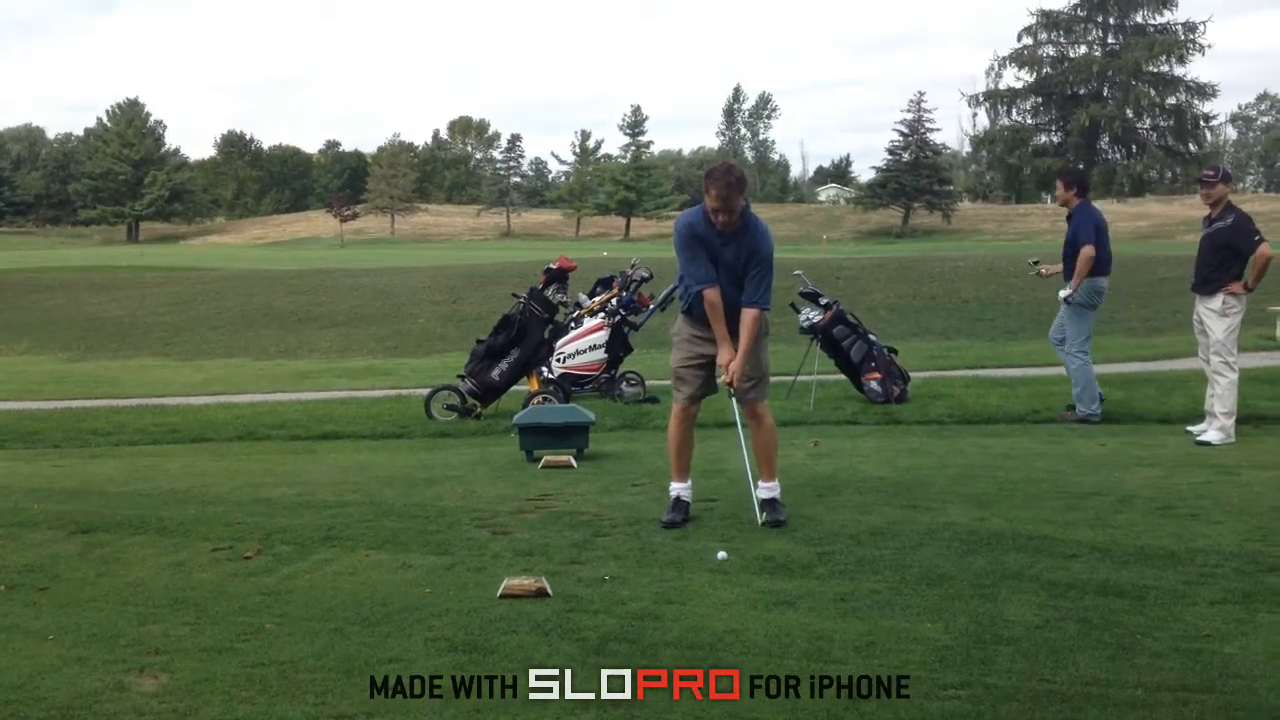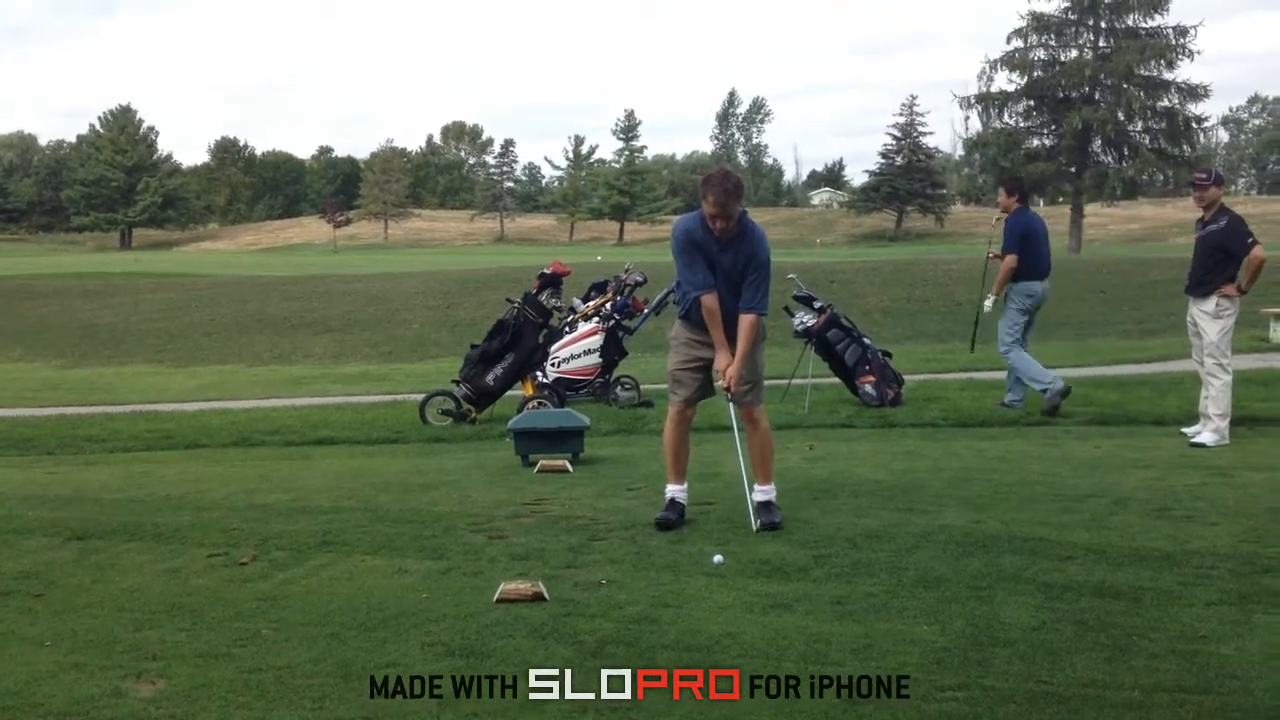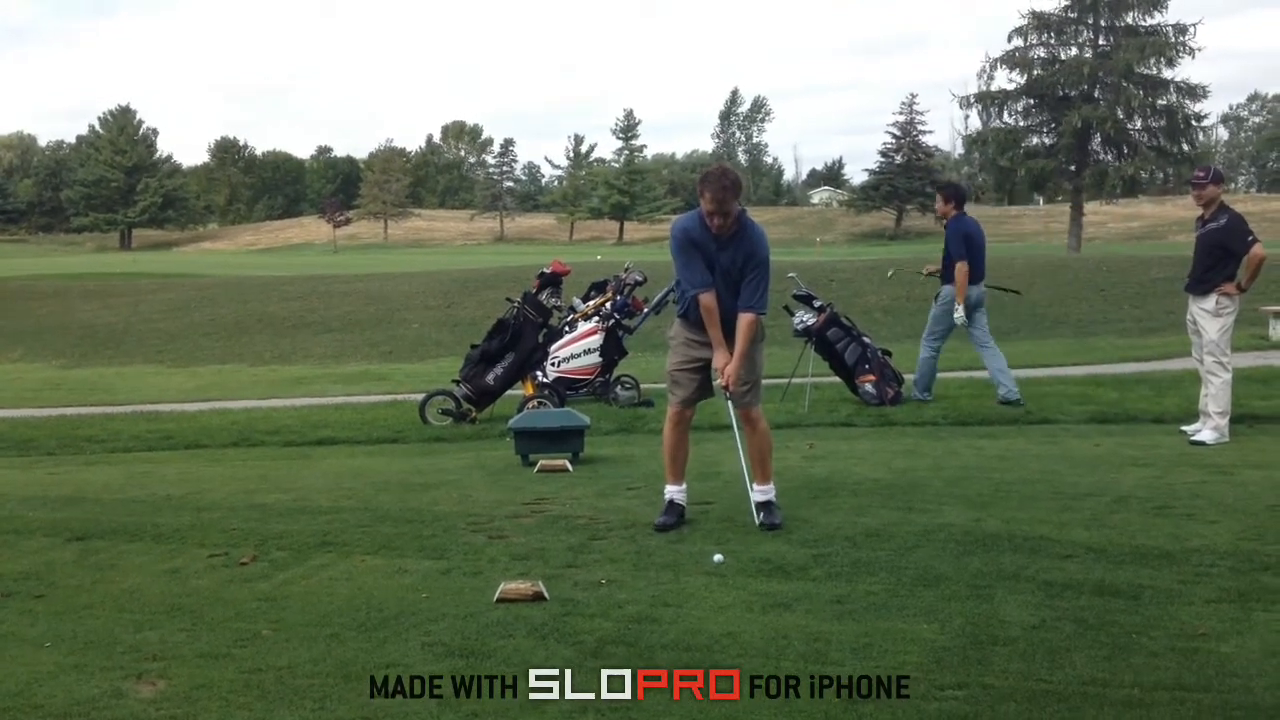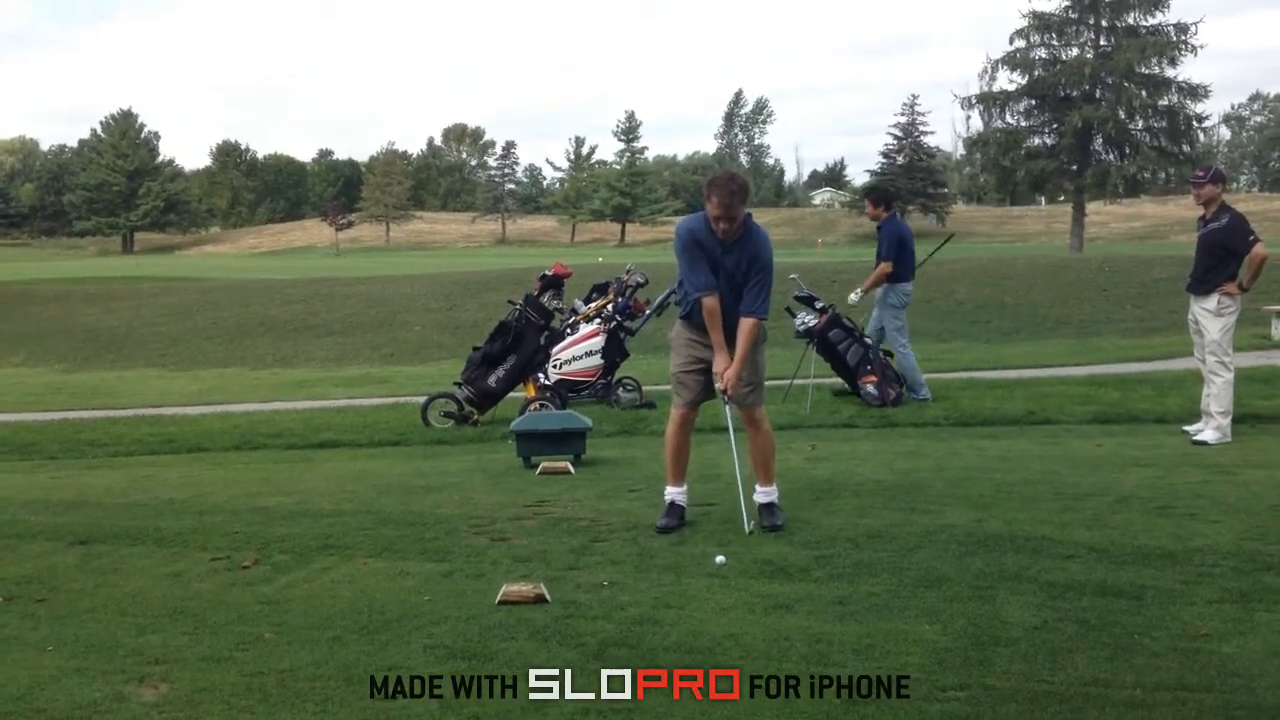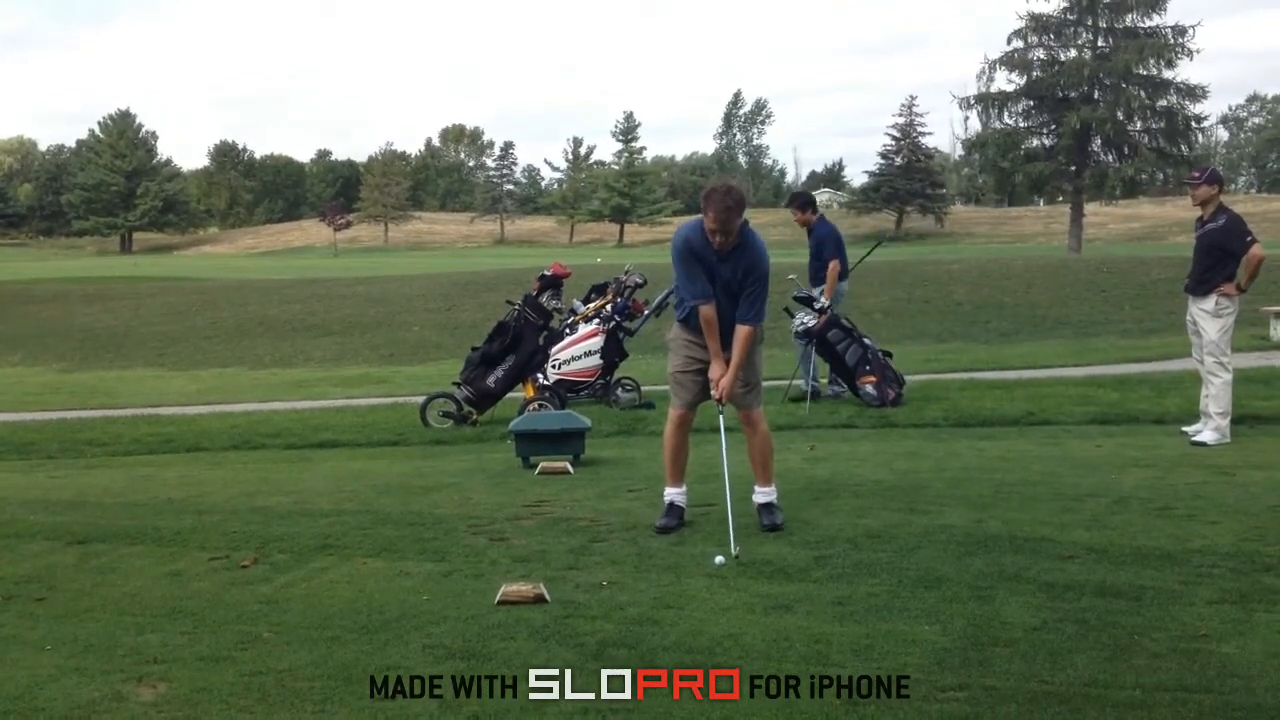
dt=0.5s
person 1, frame 1
left shoulder: (758, 235)
right shoulder: (688, 226)
left elbow: (754, 304)
right elbow: (707, 289)
left wrist: (740, 355)
right wrist: (722, 346)
left hip: (745, 326)
right hip: (696, 326)
left knee: (757, 408)
right knee: (683, 408)
left ankle: (769, 492)
right ankle: (680, 494)
person 1, frame 2
left shoulder: (756, 241)
right shoulder: (685, 231)
left elbow: (751, 309)
right elbow: (705, 295)
left wrist: (737, 362)
right wrist: (720, 351)
left hip: (742, 330)
right hip: (694, 330)
left knee: (753, 411)
right knee: (680, 410)
left ankle: (765, 496)
right ankle: (675, 496)
person 1, frame 3
left shoulder: (755, 239)
right shoulder: (683, 230)
left elbow: (750, 308)
right elbow: (703, 293)
left wrist: (736, 360)
right wrist: (718, 350)
left hip: (741, 330)
right hip: (692, 329)
left knee: (751, 412)
right knee: (678, 412)
left ankle: (764, 495)
right ankle: (675, 497)
person 1, frame 4
left shoulder: (759, 243)
right shoulder: (689, 231)
left elbow: (752, 313)
right elbow: (706, 296)
left wrist: (736, 365)
right wrist: (719, 354)
left hip: (743, 333)
right hip: (694, 331)
left knee: (754, 413)
right knee: (682, 413)
left ankle: (766, 497)
right ankle: (675, 499)
person 1, frame 5
left shoulder: (755, 251)
right shoulder: (685, 239)
left elbow: (748, 321)
right elbow: (703, 305)
left wrist: (732, 372)
right wrist: (715, 360)
left hip: (740, 336)
right hip: (692, 332)
left knee: (752, 414)
right knee: (680, 414)
left ankle: (766, 497)
right ankle: (674, 499)
person 2, frame 1
left shoulder: (1236, 220)
right shoulder: (1208, 220)
left elbow: (1265, 253)
left wrist: (1248, 286)
right wrist: (1200, 288)
left hip: (1223, 302)
right hip: (1203, 300)
left knee: (1223, 364)
right knee: (1210, 364)
left ankle: (1224, 428)
right ankle: (1212, 420)
person 2, frame 2
left shoulder: (1229, 222)
right shoulder: (1201, 223)
left elbow: (1257, 255)
left wrist: (1242, 288)
right wrist: (1193, 283)
left hip: (1217, 304)
right hip: (1196, 302)
left knee: (1216, 365)
right knee: (1203, 365)
left ankle: (1218, 429)
right ankle: (1206, 422)
person 2, frame 3
left shoulder: (1229, 220)
right shoulder: (1201, 221)
left elbow: (1257, 253)
left wrist: (1241, 286)
right wrist: (1194, 279)
left hip: (1217, 302)
right hip: (1196, 300)
left knee: (1216, 364)
right knee: (1203, 364)
left ankle: (1217, 427)
right ankle: (1206, 420)
person 2, frame 4
left shoulder: (1231, 220)
right shoulder: (1204, 221)
left elbow: (1259, 253)
left wrist: (1243, 286)
right wrist: (1195, 280)
left hip: (1218, 302)
right hip: (1198, 300)
left knee: (1218, 363)
right knee: (1206, 364)
left ankle: (1220, 427)
right ankle: (1208, 420)
person 2, frame 5
left shoulder: (1228, 221)
right shoulder: (1202, 222)
left elbow: (1256, 253)
left wrist: (1241, 286)
right wrist: (1193, 280)
left hip: (1216, 303)
right hip: (1196, 301)
left knee: (1216, 364)
right knee: (1204, 364)
left ankle: (1219, 428)
right ankle: (1207, 421)
person 3, frame 1
left shoulder: (1084, 216)
right shoulder: (1083, 214)
left elbow: (1088, 253)
left wrist: (1073, 286)
right wrist: (1054, 269)
left hip: (1085, 287)
right hip: (1084, 286)
left knee: (1076, 349)
right knee: (1058, 336)
left ankle: (1088, 409)
right ankle: (1089, 392)
person 3, frame 2
left shoulder: (1015, 221)
right shoulder: (1035, 219)
left elbow: (1010, 263)
left wrist: (993, 294)
right wrist: (1003, 254)
left hip: (1023, 288)
right hip: (1040, 286)
left knee: (1008, 347)
right knee: (1016, 344)
left ankle: (1053, 387)
right ankle: (1015, 397)
person 3, frame 3
left shoulder: (955, 228)
right shoulder: (971, 225)
left elbow: (961, 268)
left wrist: (959, 305)
right wrist: (940, 269)
left hip: (954, 292)
right hip: (976, 289)
left knee: (931, 343)
right knee: (985, 343)
left ankle: (921, 392)
right ankle: (1010, 392)
person 3, frame 4
left shoulder: (890, 230)
right shoulder: (897, 225)
left elbow: (885, 268)
left wrist: (861, 291)
left hip: (893, 290)
right hip: (893, 289)
left knee: (899, 344)
right knee: (872, 338)
left ankle: (919, 392)
person 3, frame 5
left shoulder: (825, 231)
right shoulder: (817, 229)
left elbow: (835, 266)
left wrist: (825, 299)
right wrist: (822, 295)
left hip: (829, 289)
right hip: (824, 289)
left ankle: (810, 386)
right ankle: (839, 386)
